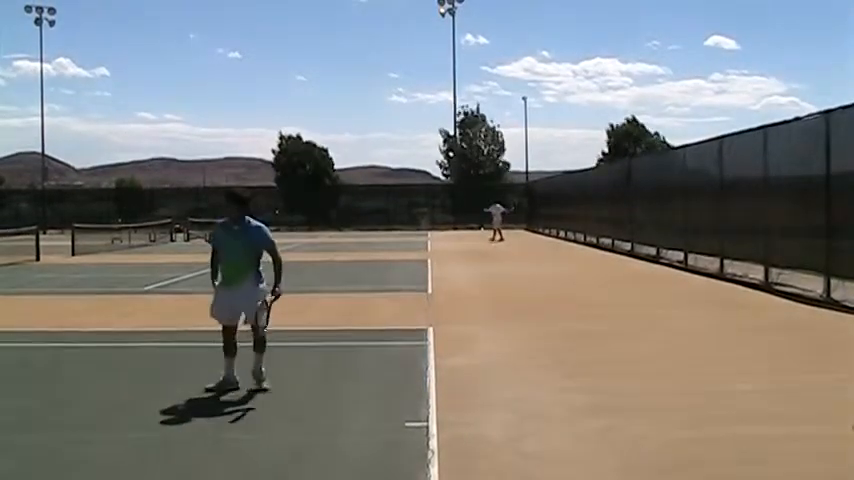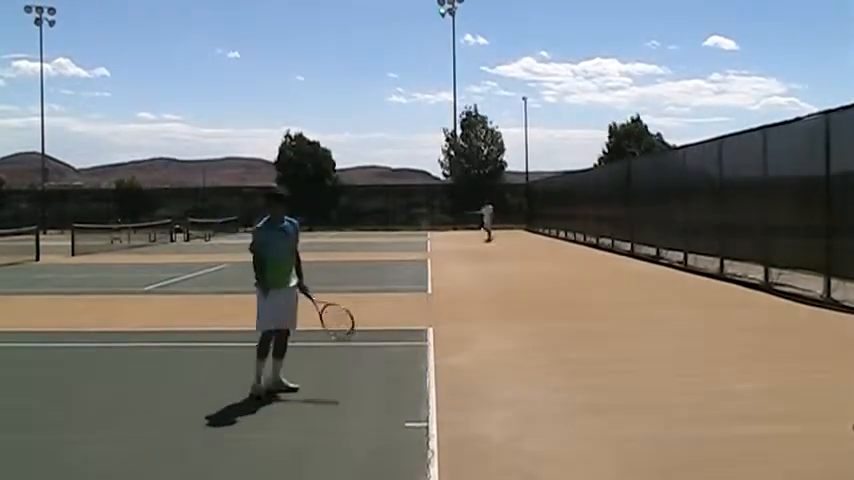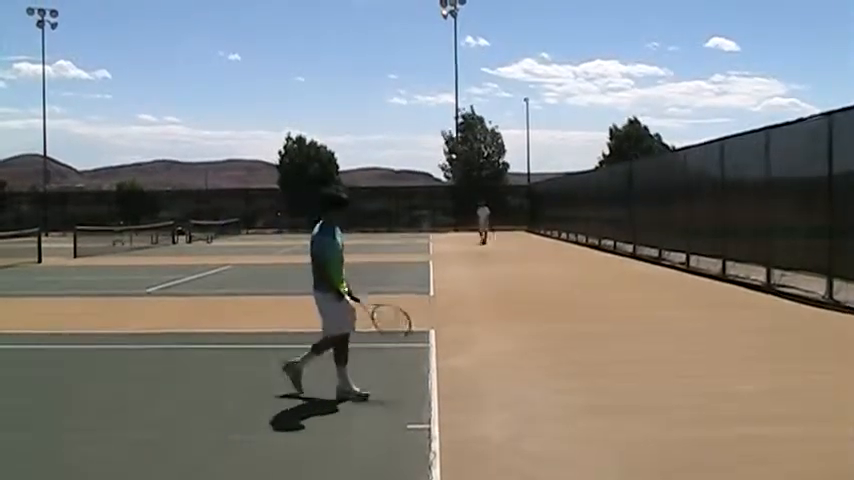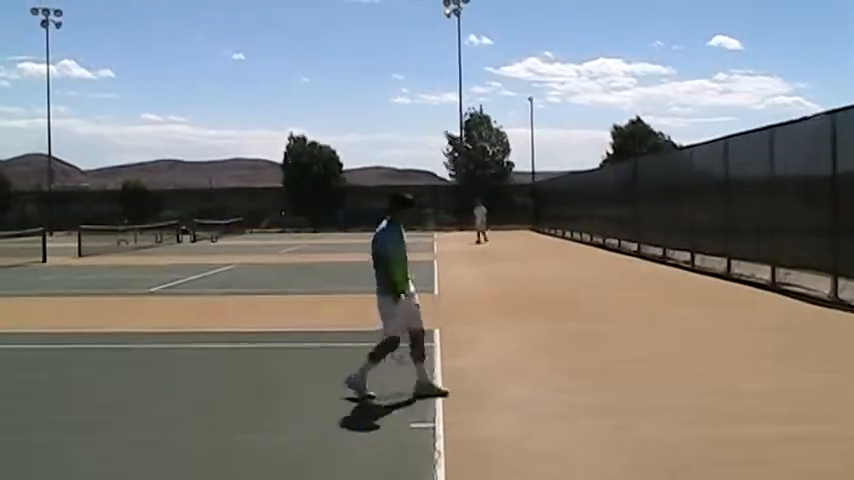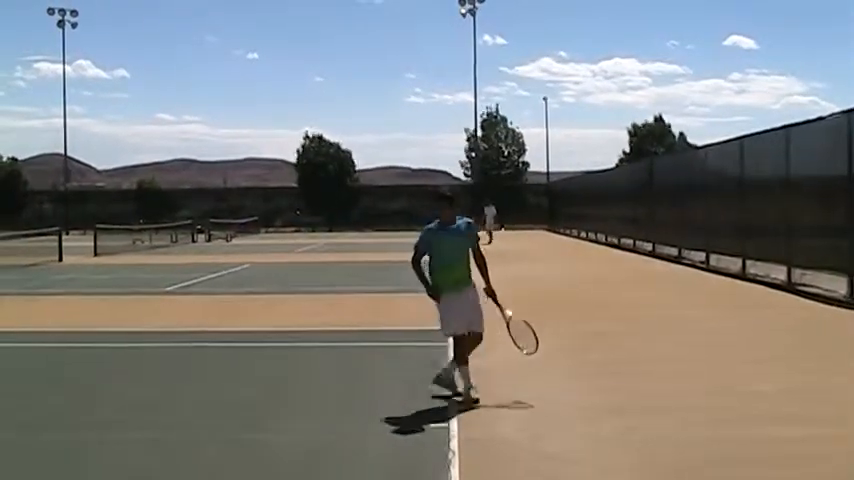
dt=0.5s
person 1, frame 1
left shoulder: (257, 230)
right shoulder: (220, 229)
left elbow: (276, 257)
right elbow: (215, 255)
left wrist: (277, 284)
right wrist: (214, 280)
left hip: (251, 286)
right hip: (227, 286)
left knee: (258, 329)
right knee: (228, 330)
left ankle: (259, 372)
right ankle: (229, 377)
person 1, frame 2
left shoulder: (292, 226)
right shoulder: (261, 230)
right elbow: (257, 262)
left wrist: (300, 279)
right wrist: (264, 287)
left hip: (288, 287)
right hip: (270, 289)
left knee: (284, 331)
right knee: (269, 332)
left ankle: (276, 378)
right ankle: (258, 381)
person 1, frame 3
left shoulder: (334, 230)
right shoulder: (321, 235)
right elbow: (318, 268)
left wrist: (345, 287)
right wrist: (337, 291)
left hip: (337, 291)
right hip: (329, 293)
left knee: (333, 337)
right knee: (341, 336)
left ankle: (297, 365)
right ankle: (345, 386)
person 1, frame 4
left shoulder: (398, 229)
right shoulder: (385, 233)
right elbow: (379, 263)
right wrist: (393, 289)
left hip: (407, 290)
right hip: (392, 294)
left knee: (417, 335)
right knee: (392, 340)
left ankle: (423, 383)
right ankle: (358, 378)
person 1, frame 5
left shoulder: (468, 226)
right shoulder: (430, 232)
left elbow: (478, 256)
right elbow: (416, 260)
left wrist: (487, 284)
right wrist: (428, 286)
left hip: (468, 289)
right hip: (445, 294)
left knee: (476, 336)
right knee: (459, 338)
left ankle: (446, 374)
right ankle: (468, 387)
